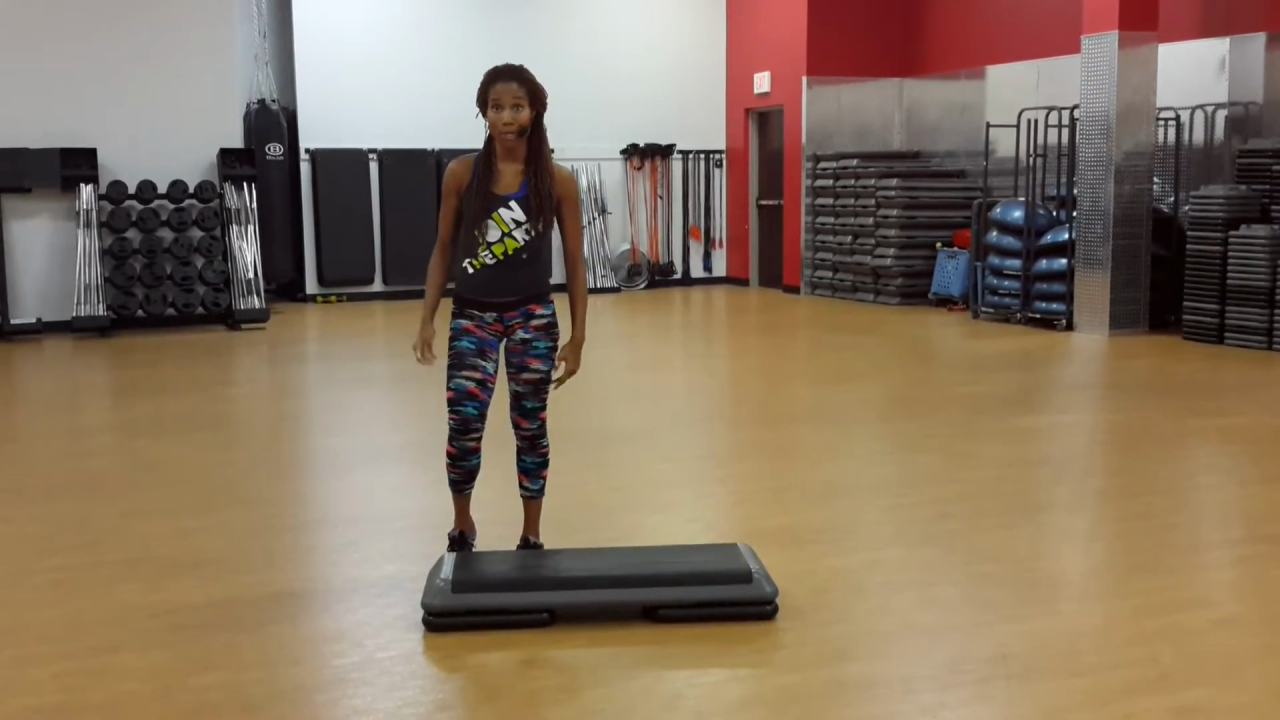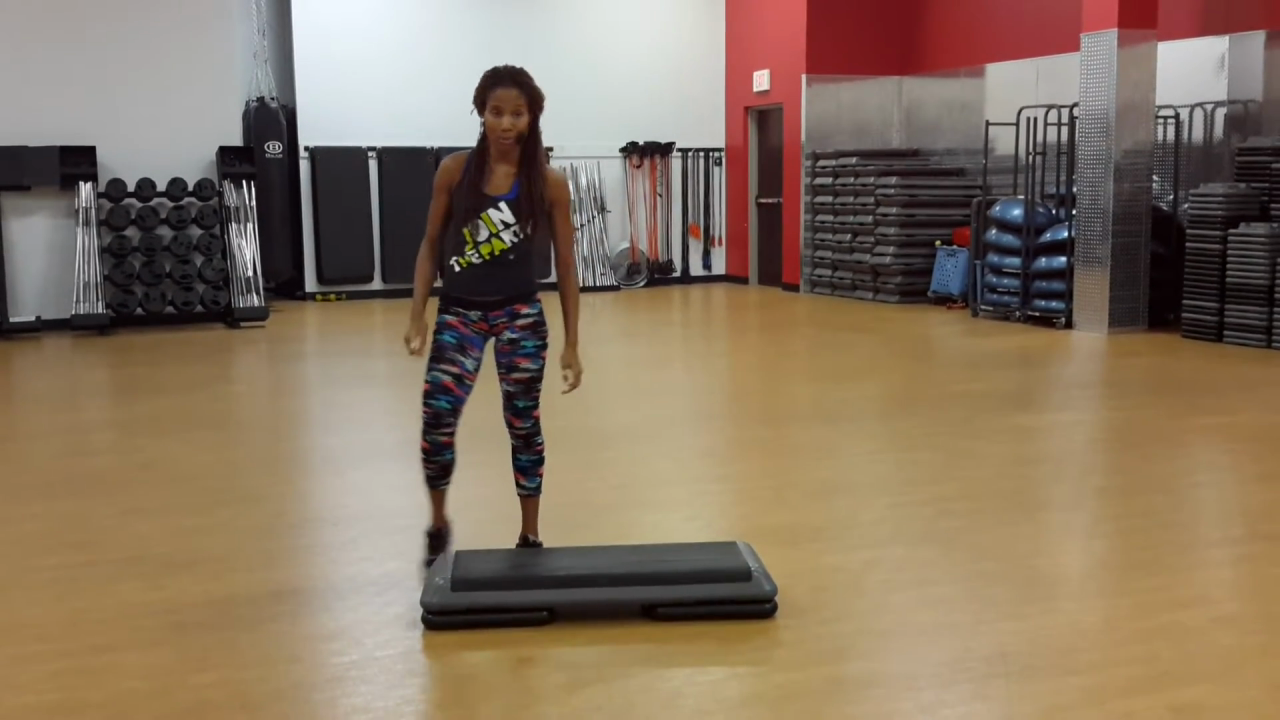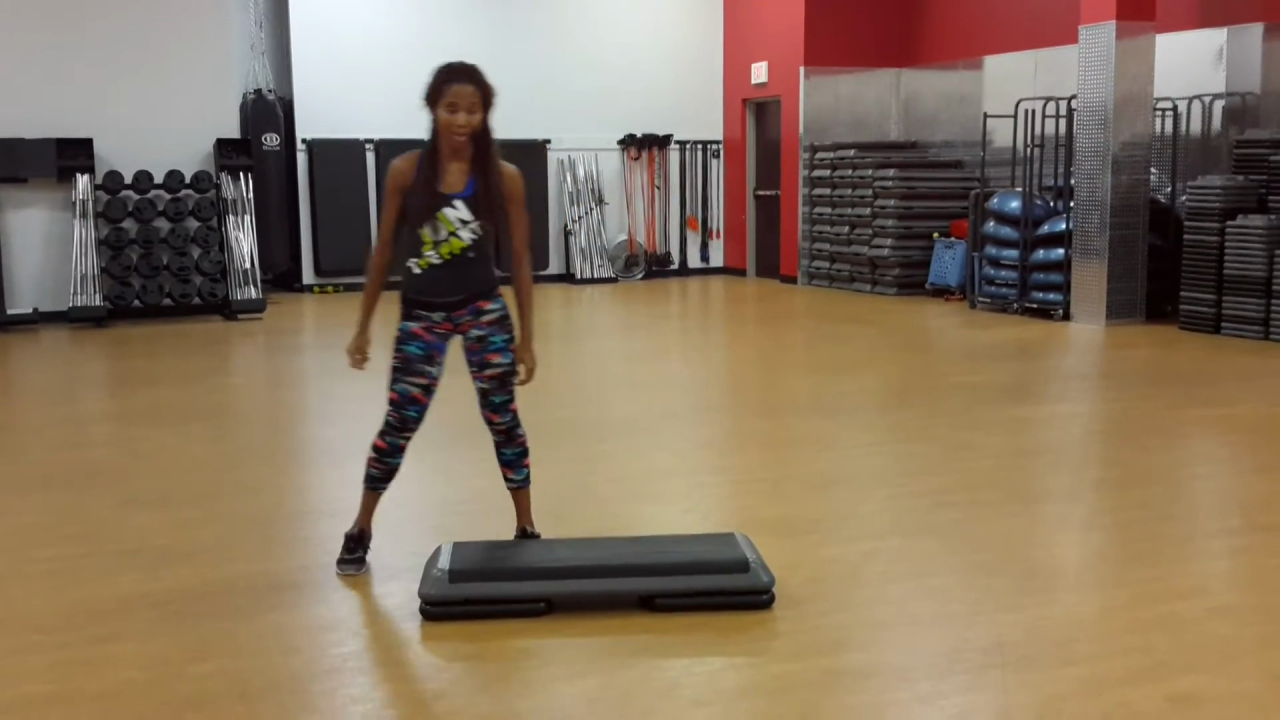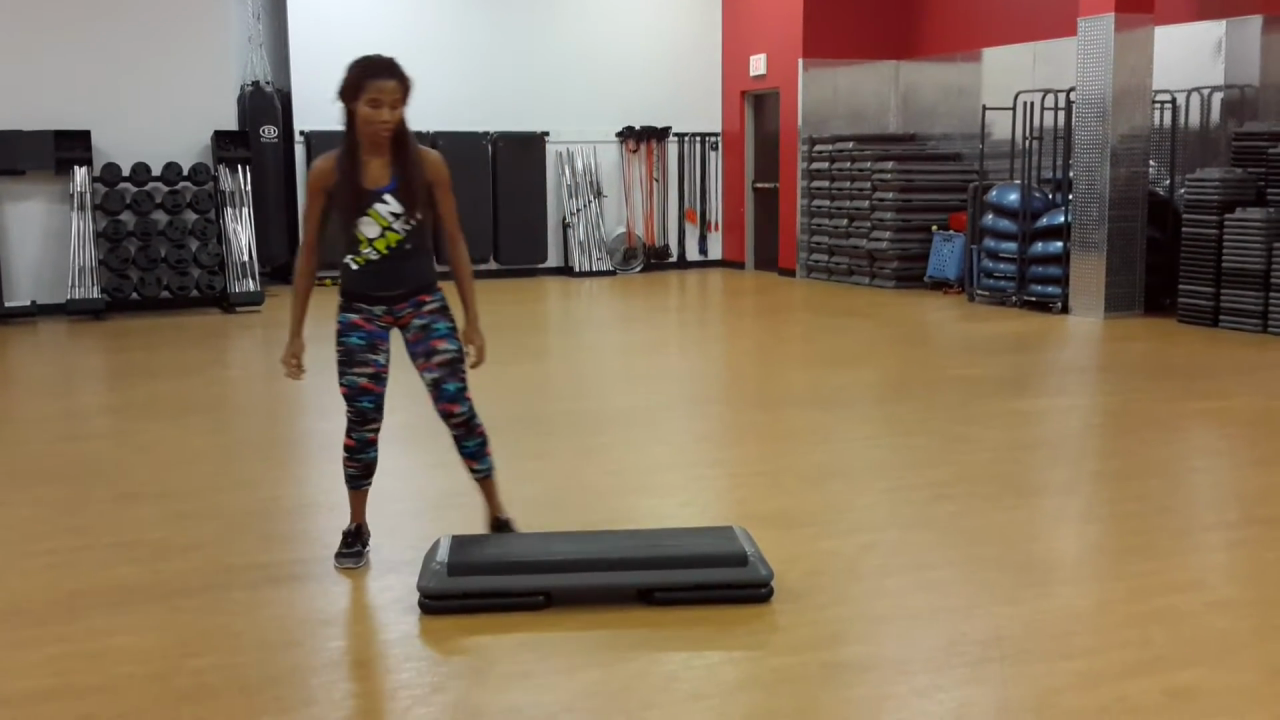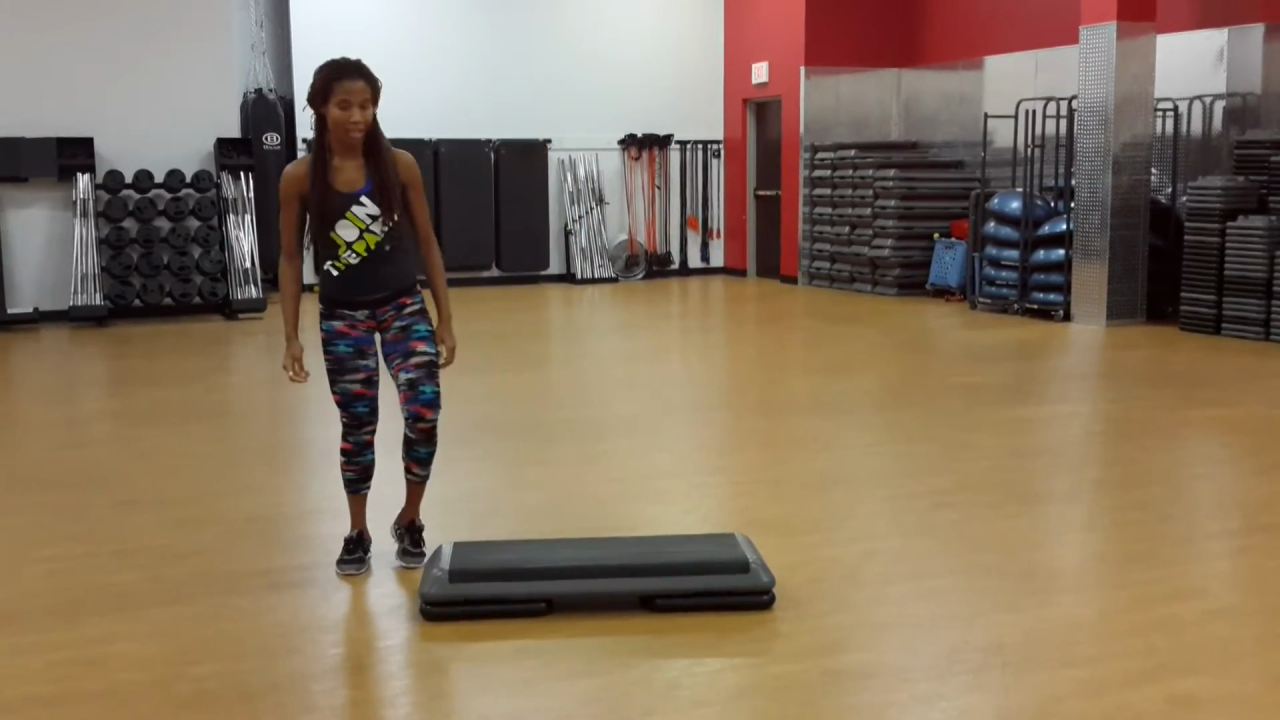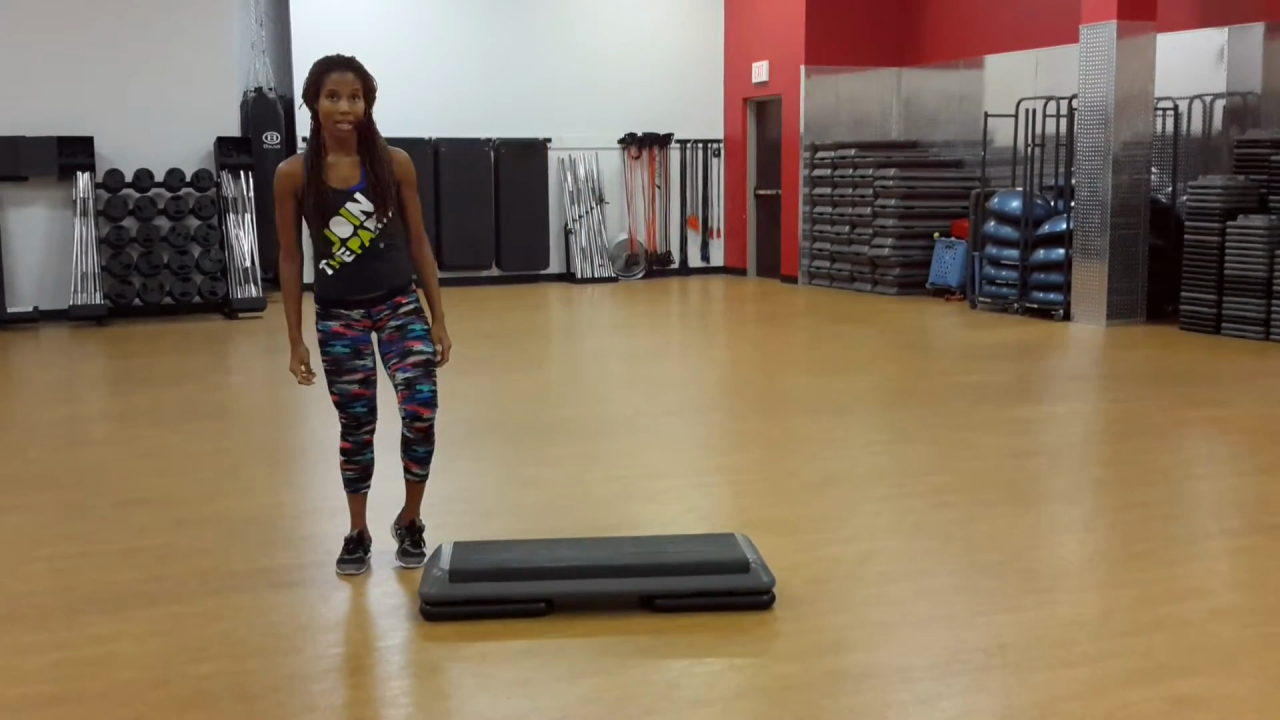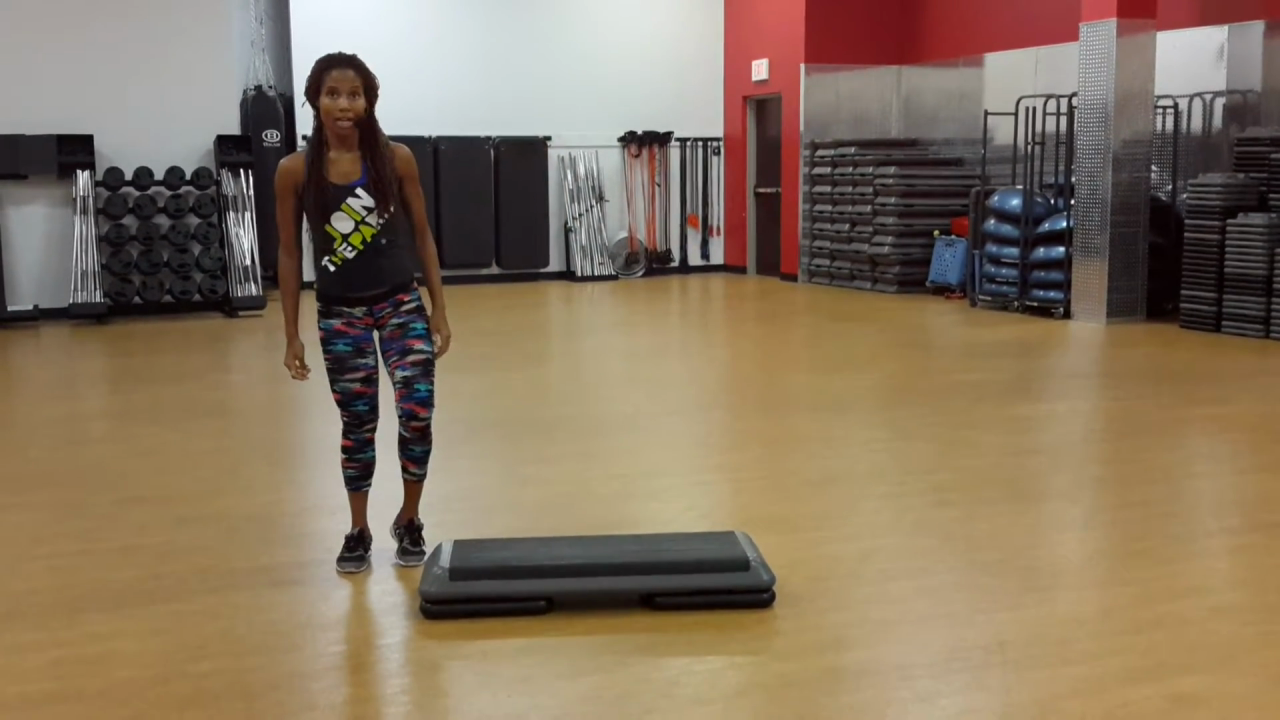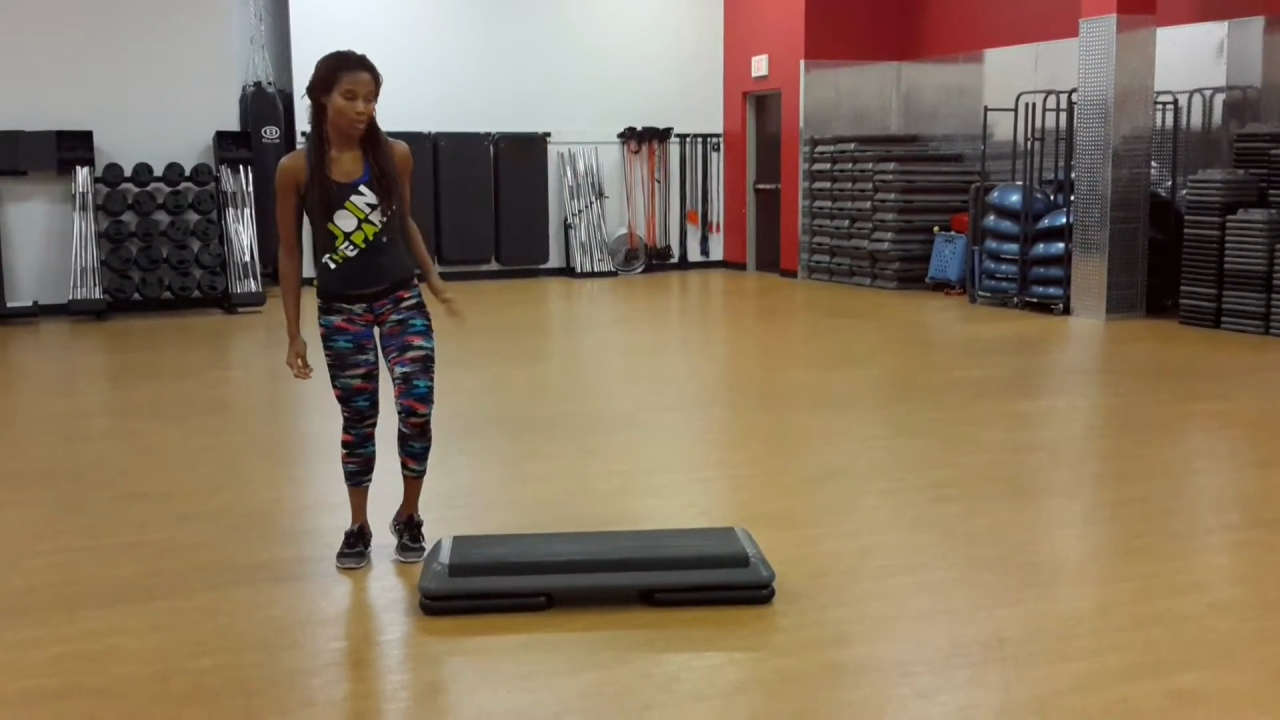
dt=0.3s
person 1, frame 1
left shoulder: (558, 180)
right shoulder: (461, 173)
left elbow: (574, 260)
right elbow: (444, 249)
left wrist: (577, 336)
right wrist: (427, 318)
left hip: (534, 315)
right hip: (473, 315)
left knee: (530, 426)
right knee: (465, 423)
left ankle: (531, 537)
right ankle: (463, 527)
person 1, frame 2
left shoulder: (550, 182)
right shoulder: (454, 170)
left elbow: (565, 264)
right elbow: (431, 245)
left wrist: (572, 342)
right wrist: (417, 312)
left hip: (520, 314)
right hip: (459, 312)
left knee: (524, 424)
right knee: (437, 418)
left ankle: (530, 536)
right ankle: (438, 523)
person 1, frame 3
left shoulder: (503, 177)
right shoulder: (405, 171)
left elbow: (519, 258)
right elbow: (382, 250)
left wrist: (527, 336)
right wrist: (362, 326)
left hip: (484, 311)
right hip: (420, 314)
left knee: (503, 419)
right knee: (399, 423)
left ankle: (526, 527)
right ankle: (360, 529)
person 1, frame 4
left shoulder: (426, 164)
right shoulder: (327, 171)
left elbow: (454, 242)
right elbow: (309, 252)
left wrist: (472, 319)
right wrist: (295, 331)
left hip: (423, 301)
right hip: (360, 310)
left knee: (457, 408)
right knee: (362, 421)
left ankle: (497, 515)
right ankle: (356, 527)
person 1, frame 5
left shoulder: (399, 165)
right shoulder: (299, 177)
left elbow: (426, 242)
right elbow: (291, 258)
left wrist: (445, 319)
right wrist: (291, 337)
left hip: (404, 305)
right hip: (341, 315)
left knee: (424, 414)
right knee: (357, 426)
left ankle: (409, 521)
right ankle: (357, 533)
person 1, frame 6
left shoulder: (394, 162)
right shoulder: (294, 174)
left elbow: (418, 241)
right elbow: (290, 258)
left wrist: (438, 318)
right wrist: (295, 339)
left hip: (400, 304)
right hip: (337, 316)
left knee: (421, 414)
right knee: (356, 426)
left ankle: (410, 522)
right ankle: (357, 533)
person 1, frame 7
left shoulder: (396, 158)
right shoulder: (295, 170)
left elbow: (420, 233)
right elbow: (289, 252)
left wrist: (439, 305)
right wrist: (291, 334)
left hip: (401, 302)
right hip: (339, 312)
left knee: (417, 414)
right knee: (357, 423)
left ankle: (409, 521)
right ankle: (358, 531)
person 1, frame 8
left shoulder: (394, 155)
right shoulder: (296, 168)
right elbow: (289, 251)
left wrist: (434, 280)
right wrist: (293, 332)
left hip: (401, 298)
right hip: (340, 309)
left knee: (417, 410)
right knee: (357, 419)
left ankle: (408, 517)
right ankle: (358, 527)
